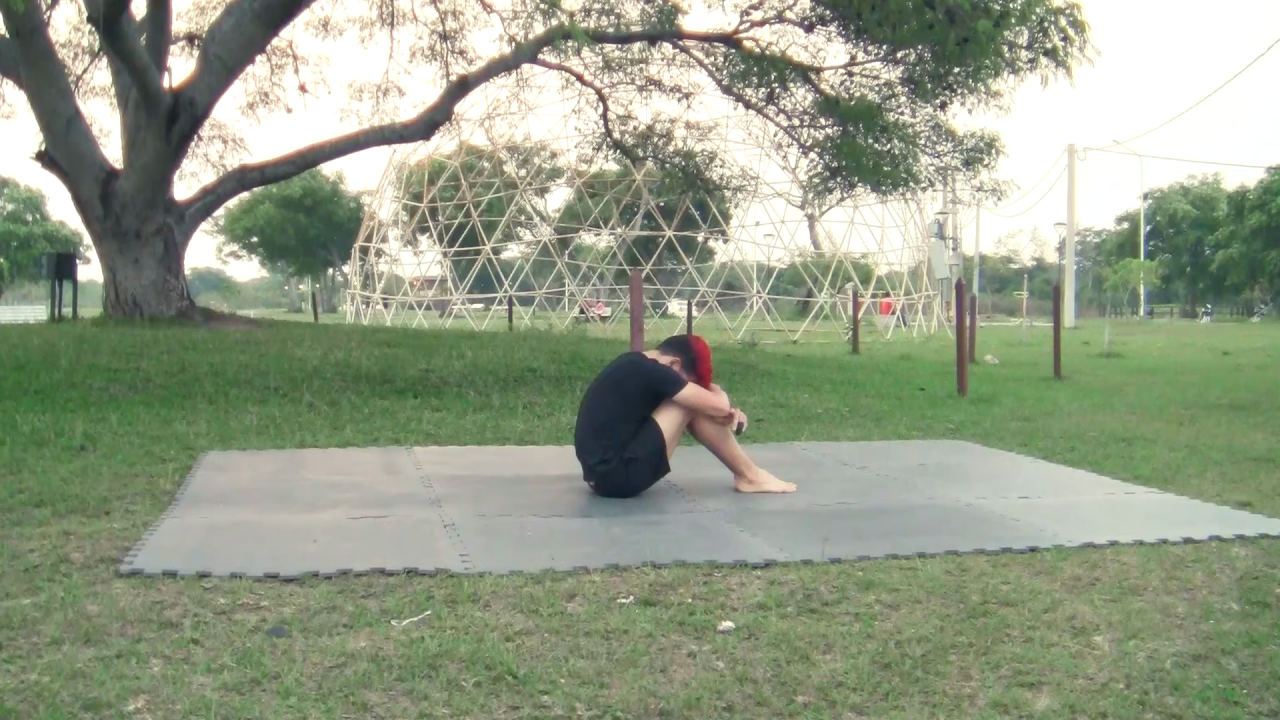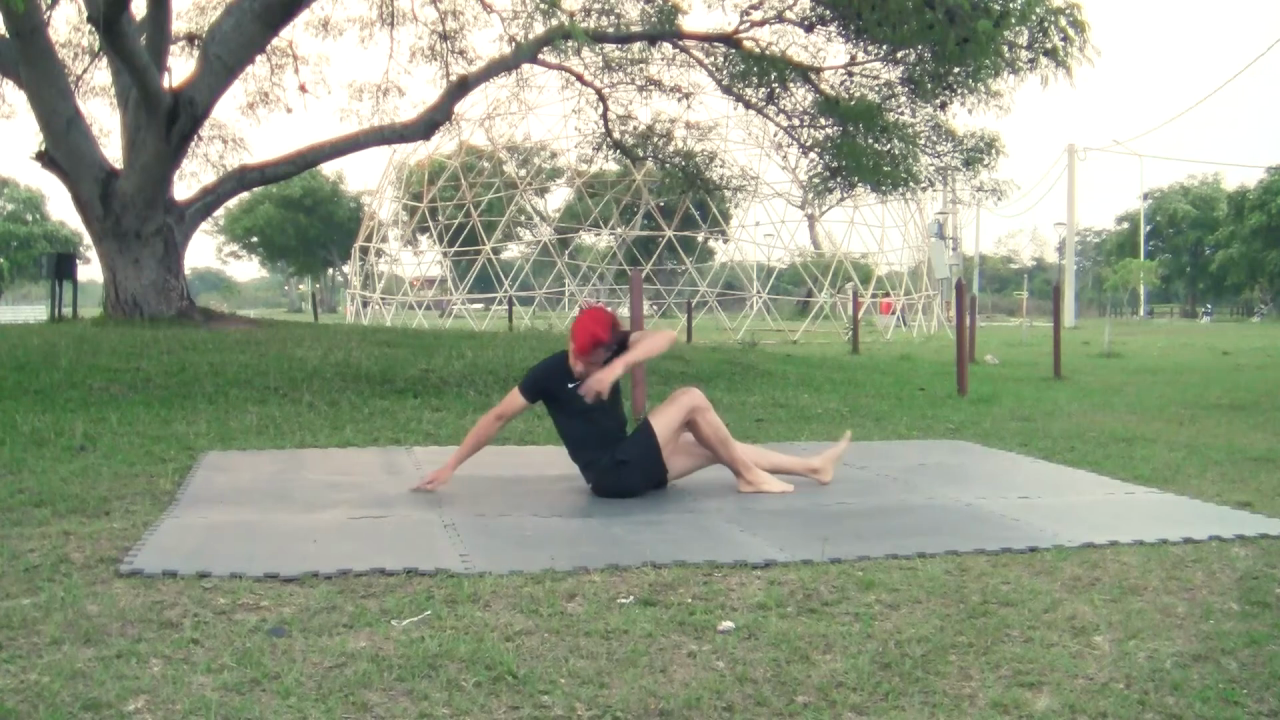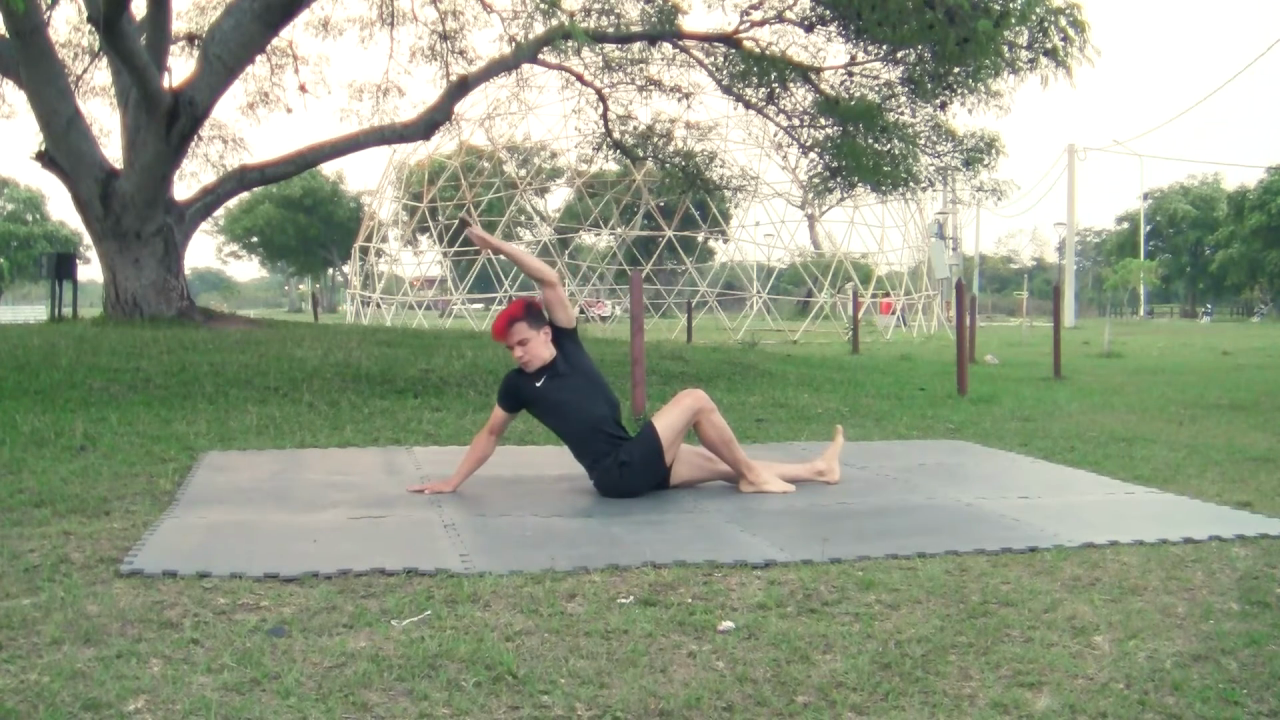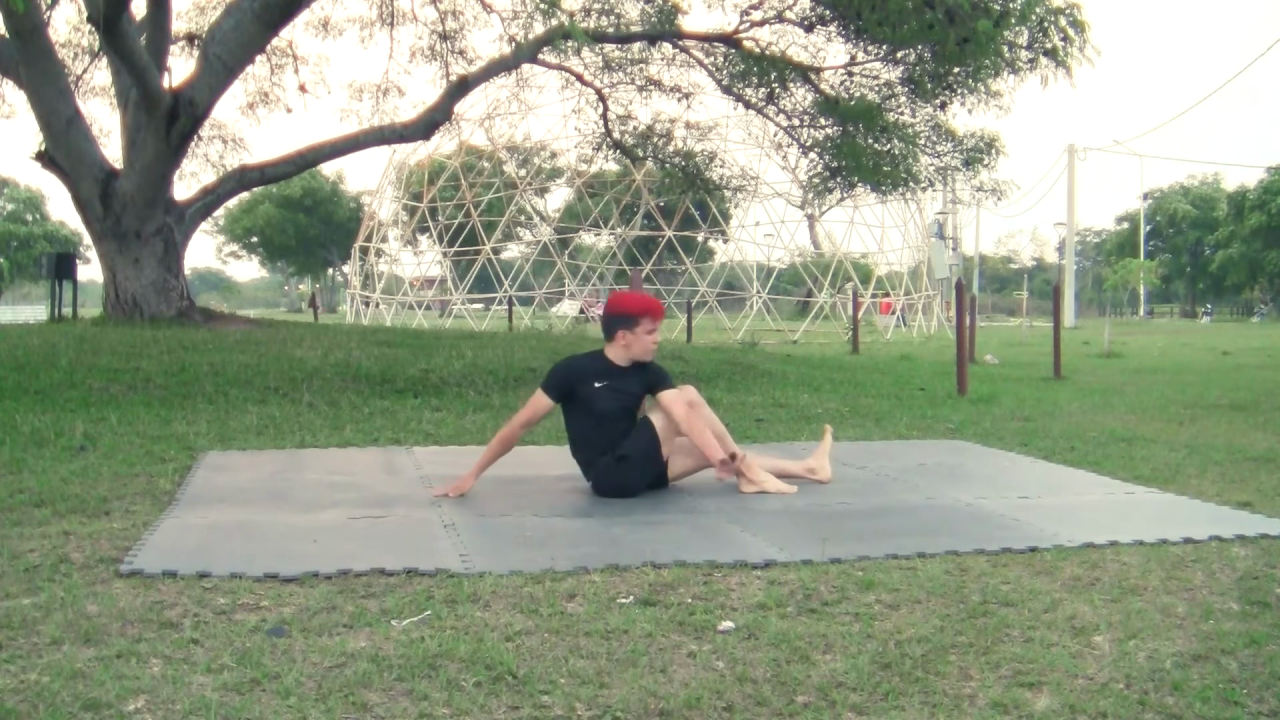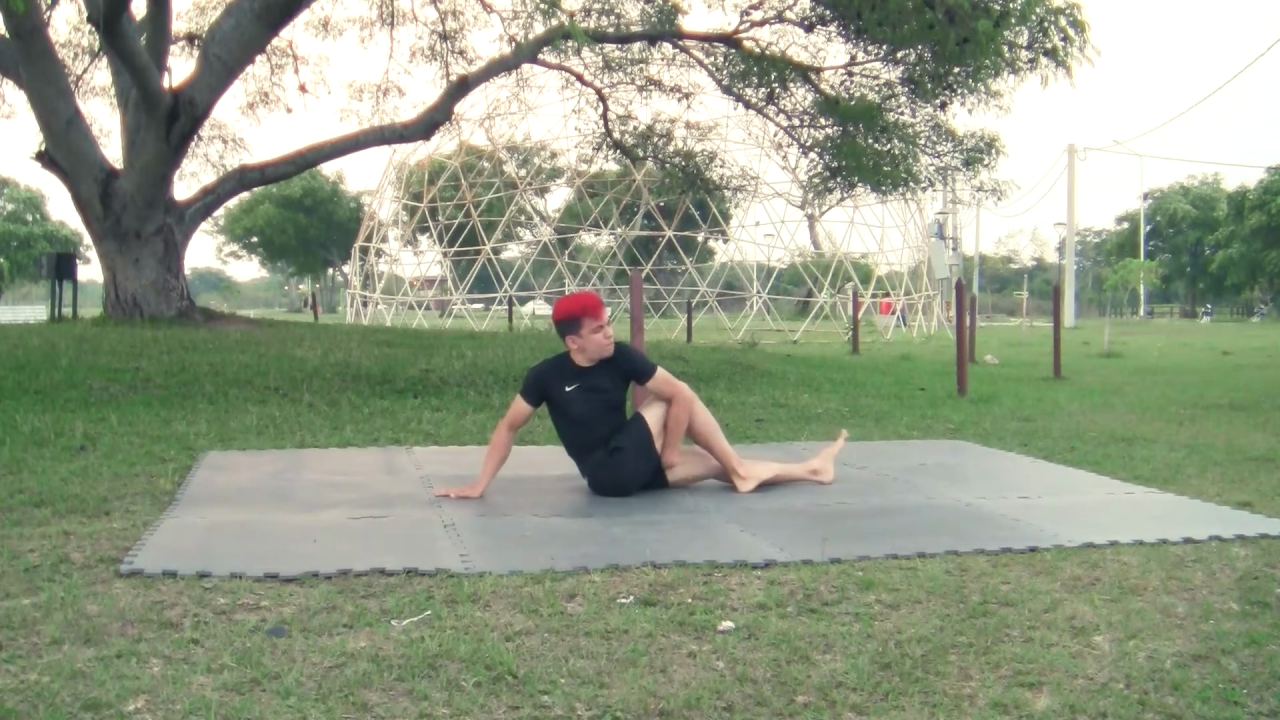
dt=1s
person 1, frame 1
left shoulder: (637, 364)
right shoulder: (650, 371)
right elbow: (718, 406)
left wrist: (729, 410)
right wrist: (718, 394)
left hip: (605, 472)
right hip: (617, 475)
left knee: (691, 399)
right knee: (692, 403)
left ankle: (747, 471)
right ankle: (749, 476)
person 1, frame 2
left shoulder: (612, 346)
right shoulder: (549, 373)
left elbow: (666, 337)
right elbow: (497, 417)
left wrist: (616, 367)
right wrist: (450, 465)
left hip: (630, 464)
right hip: (613, 476)
left knee: (716, 444)
right knee: (692, 400)
left ankle: (811, 466)
right ankle: (750, 477)
person 1, frame 3
left shoulder: (566, 343)
right shoulder: (518, 383)
left elbow: (550, 281)
right elbow: (490, 434)
left wrist: (494, 244)
right wrist: (453, 482)
left hip: (634, 463)
right hip: (618, 474)
left knee: (719, 464)
right knee: (695, 400)
left ankle: (816, 469)
right ankle: (752, 475)
person 1, frame 4
left shoulder: (649, 373)
right shoulder: (573, 371)
left elbow: (684, 417)
right elbow: (521, 423)
left wrist: (719, 455)
right wrist: (472, 475)
left hip: (634, 468)
right hip: (611, 477)
right knee: (690, 394)
left ankle: (806, 468)
right ankle: (750, 473)
person 1, frame 5
left shoulder: (622, 356)
right shoulder: (546, 375)
left elbow: (680, 394)
right elbow: (509, 427)
left wrist: (671, 451)
right wrist: (479, 485)
left hip: (631, 466)
right hip: (607, 475)
left knee: (714, 464)
right knee: (674, 397)
left ankle: (809, 470)
right ankle: (738, 468)
